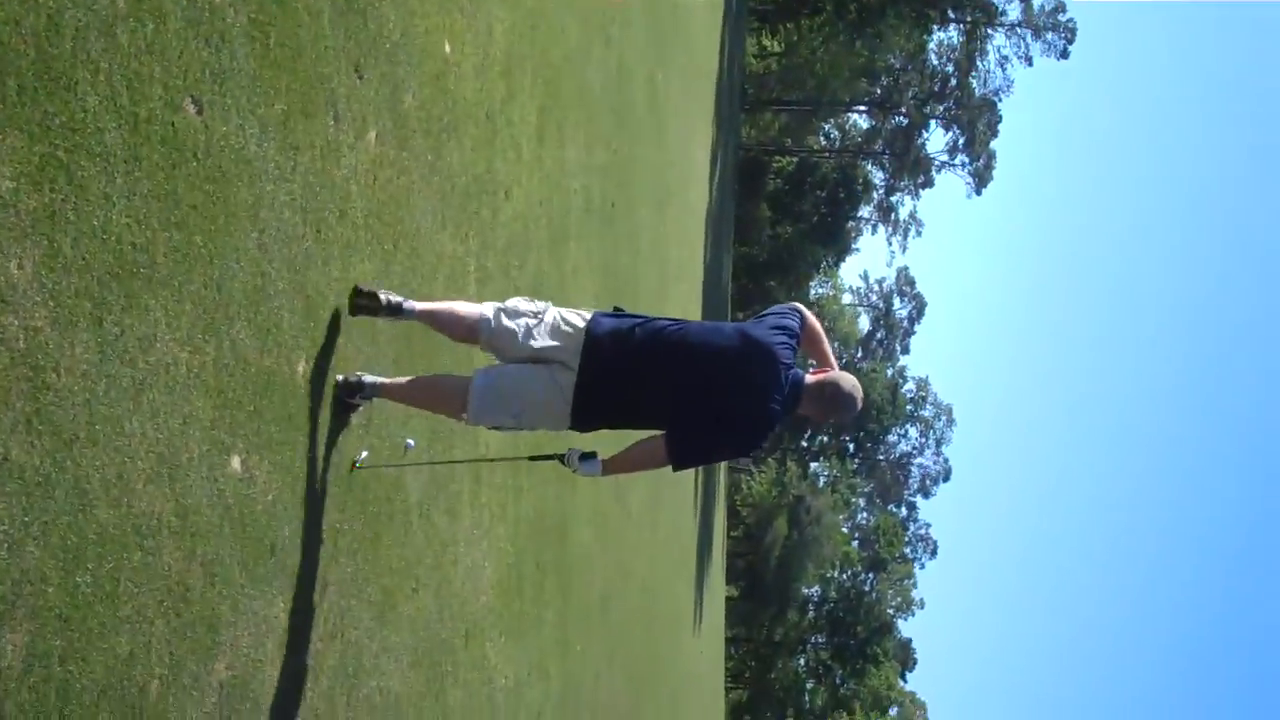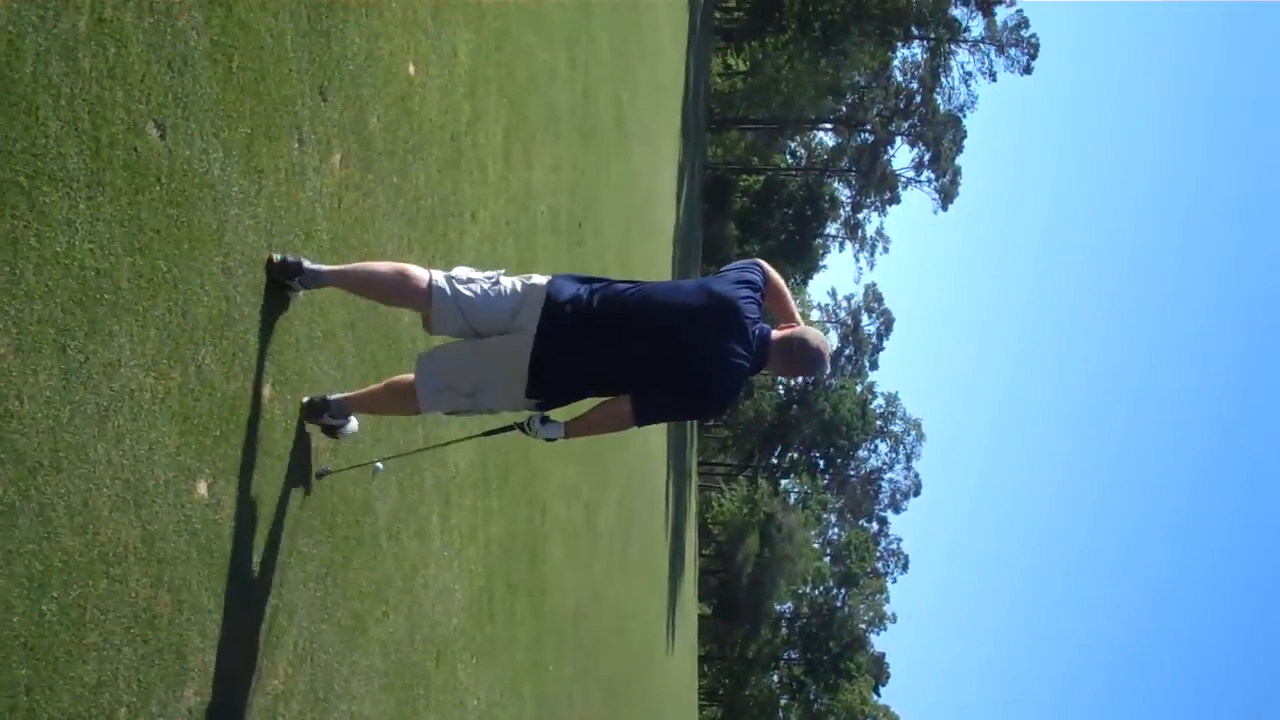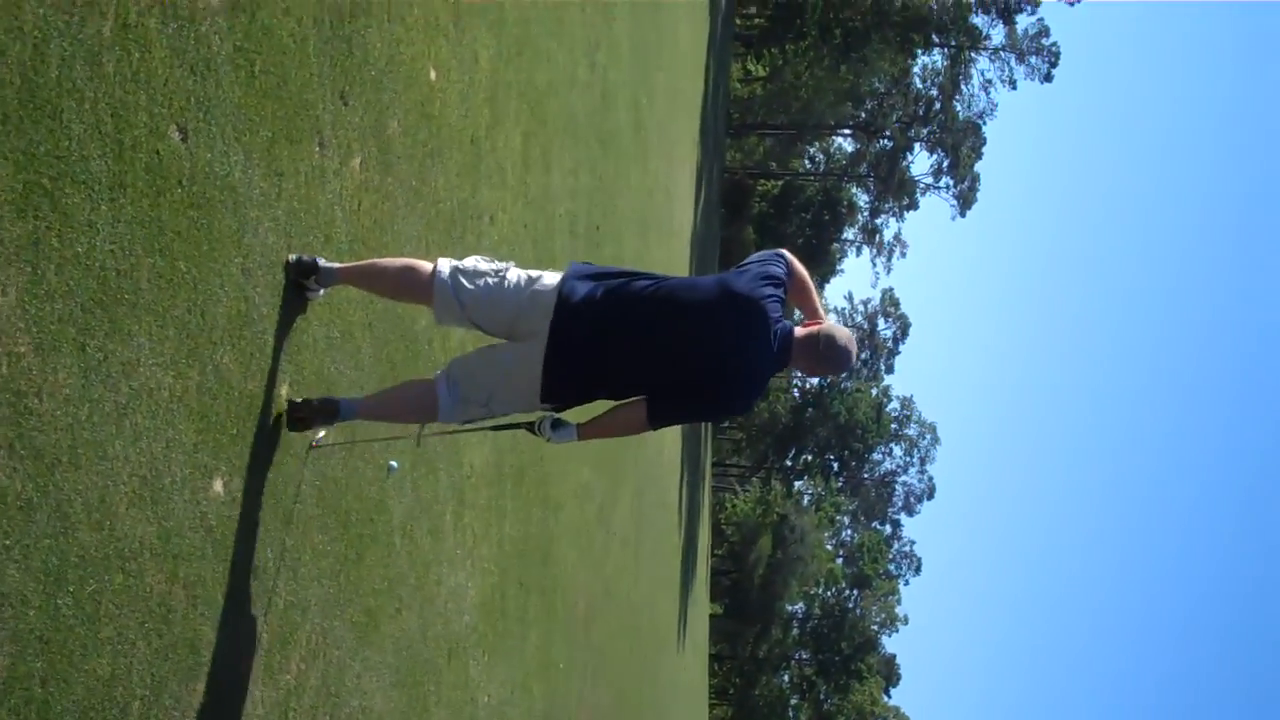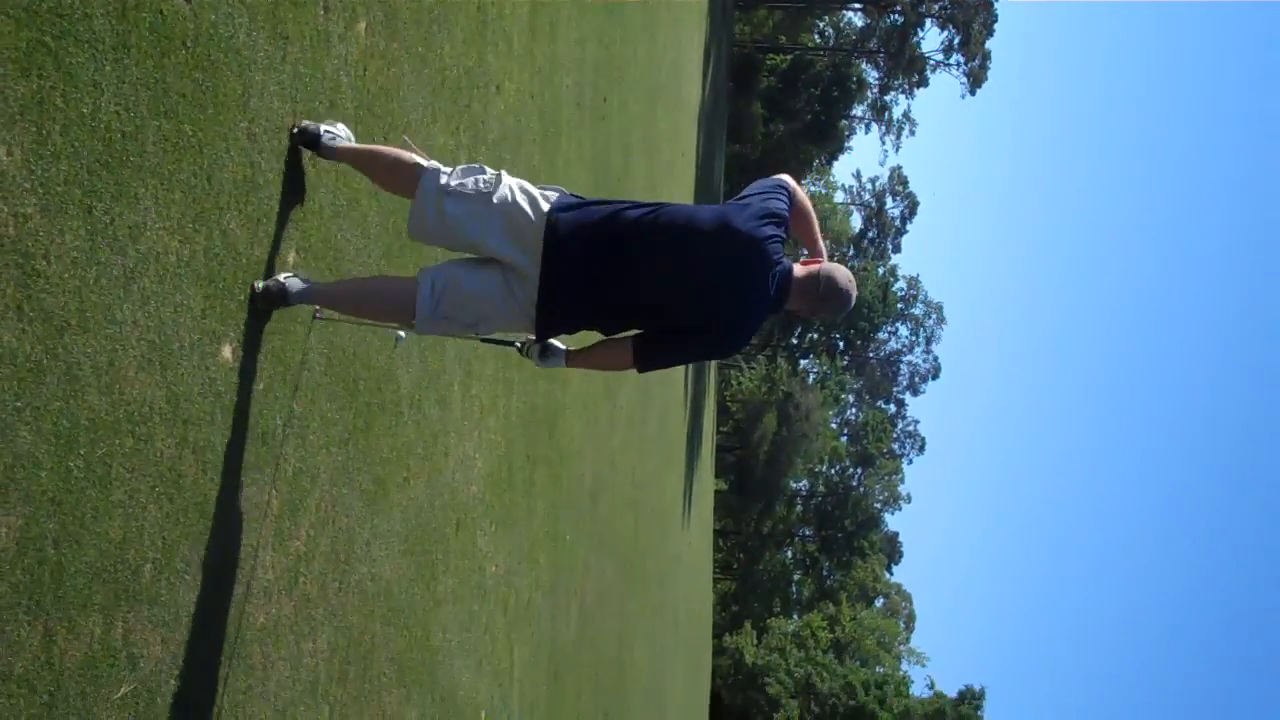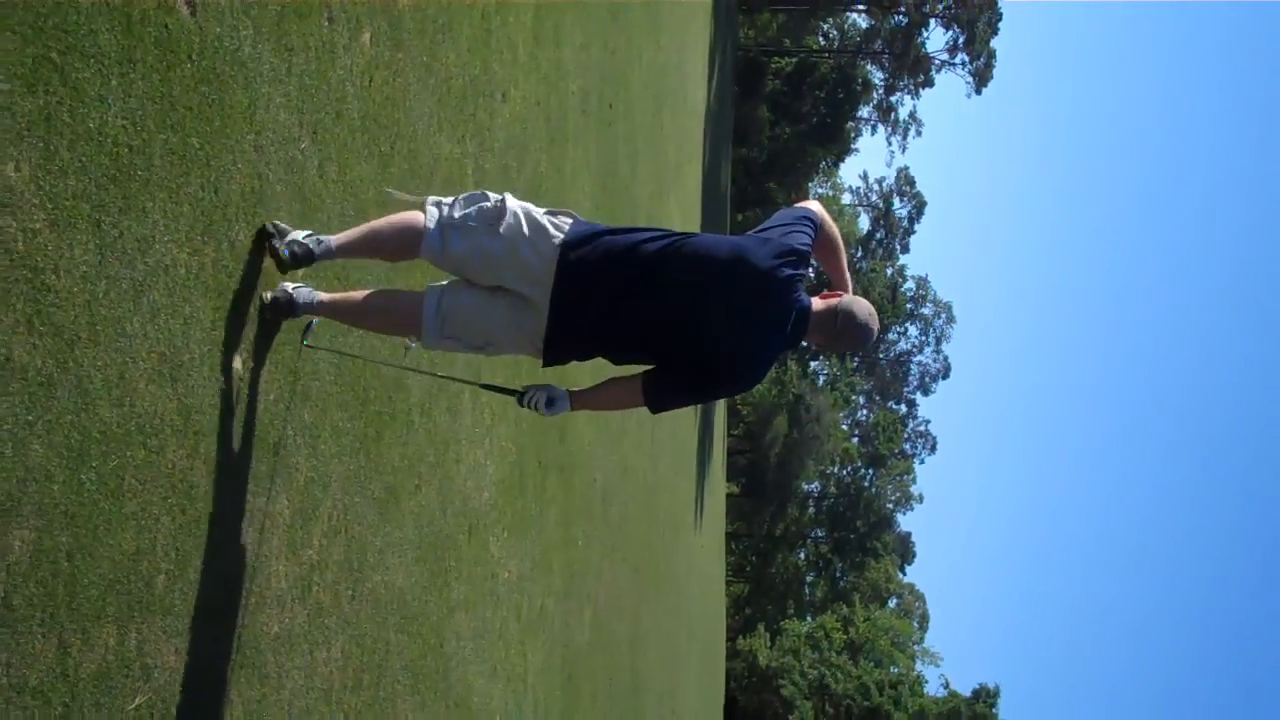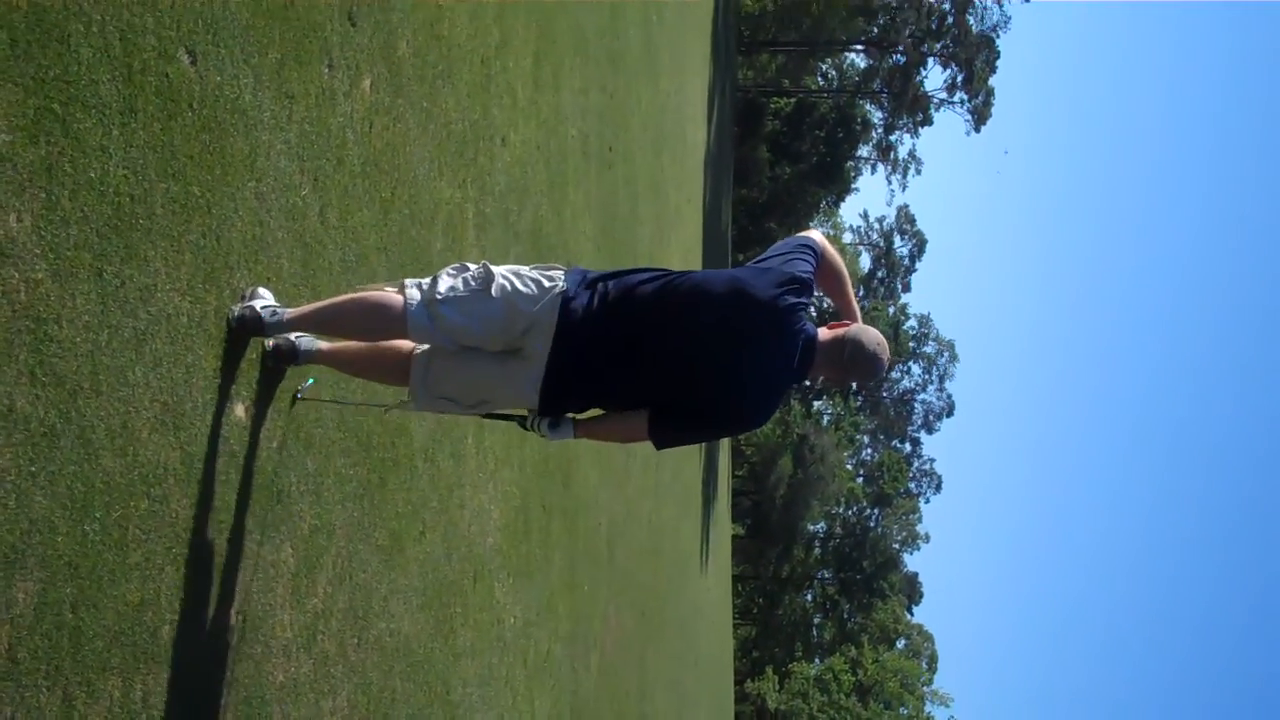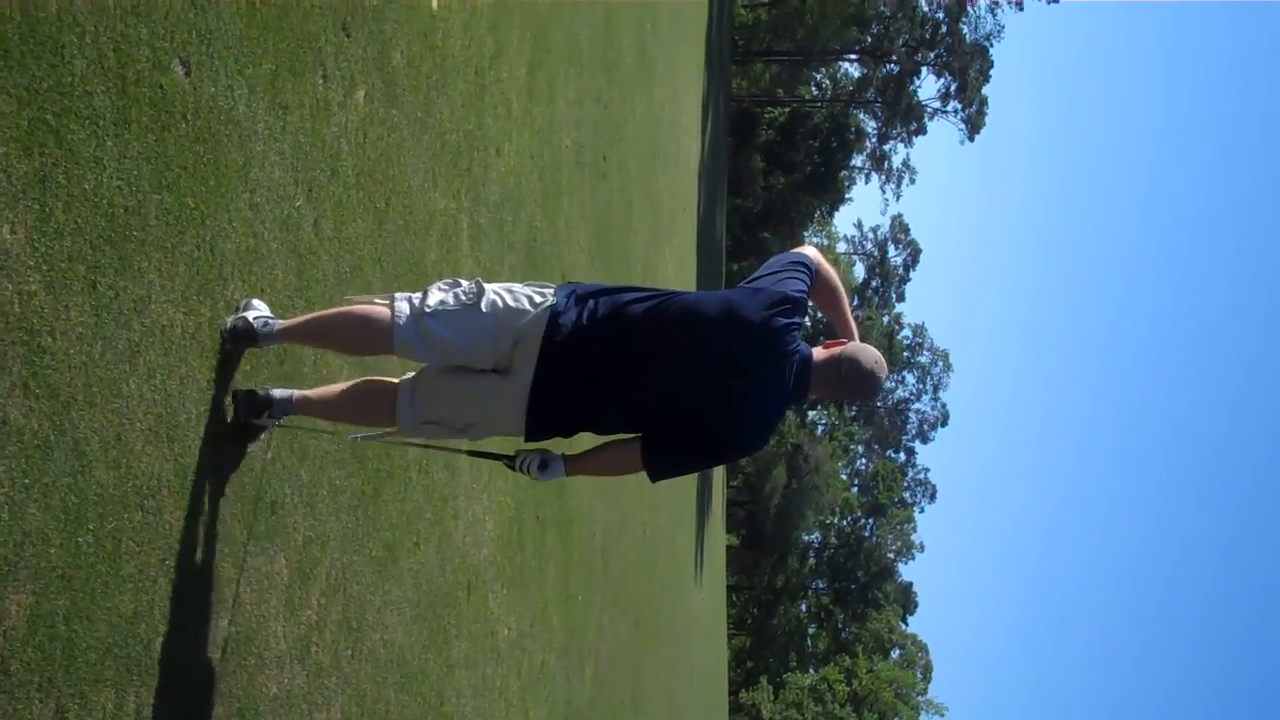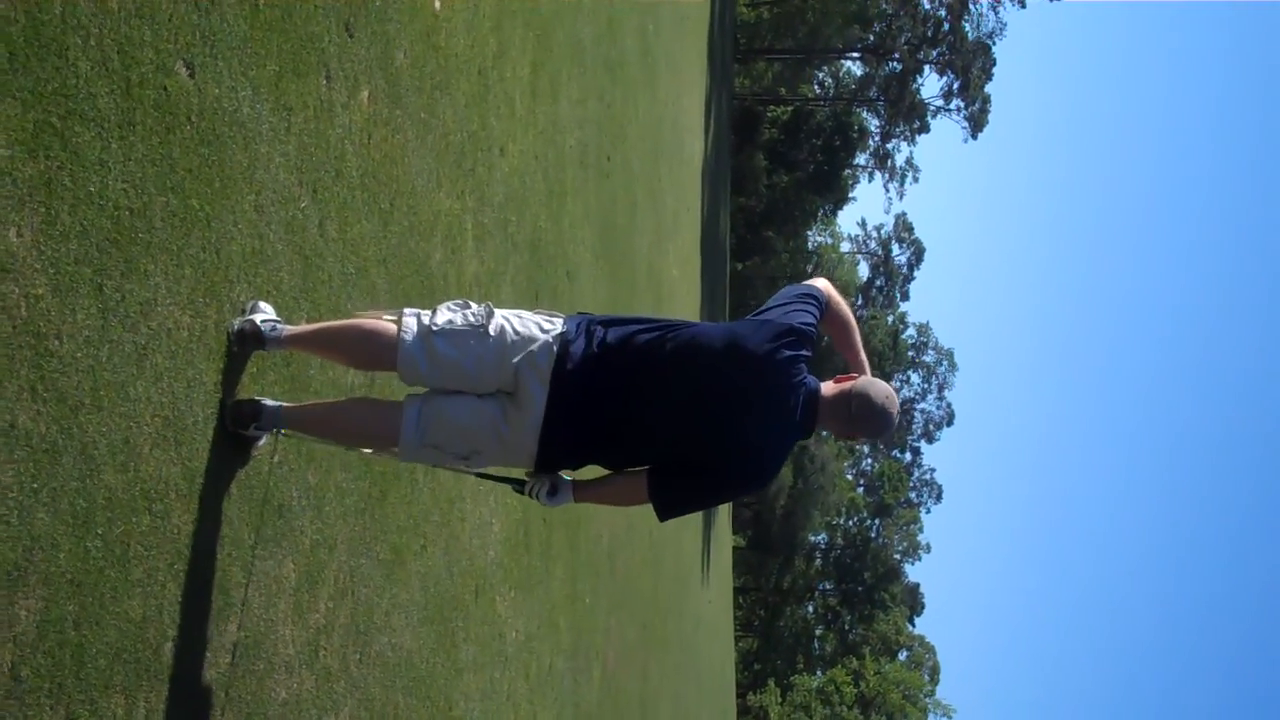
dt=0.4s
person 1, frame 1
left shoulder: (776, 337)
right shoulder: (750, 428)
left elbow: (801, 311)
right elbow: (668, 447)
left wrist: (831, 364)
right wrist: (602, 467)
left hip: (596, 332)
right hip: (586, 397)
left knee: (487, 321)
right knee: (474, 396)
person 1, frame 2
left shoulder: (739, 291)
right shoulder: (718, 388)
left elbow: (766, 268)
right elbow: (631, 408)
left wrist: (796, 321)
right wrist: (561, 430)
left hip: (552, 298)
right hip: (544, 373)
left knee: (428, 289)
right knee: (430, 385)
left ankle: (314, 273)
person 1, frame 3
left shoulder: (763, 283)
right shoulder: (738, 388)
left elbow: (786, 256)
right elbow: (647, 411)
left wrist: (819, 316)
right wrist: (576, 433)
left hip: (564, 294)
right hip: (559, 373)
left knee: (436, 279)
right knee: (448, 395)
left ankle: (328, 271)
right ankle: (345, 408)
person 1, frame 4
left shoulder: (762, 222)
right shoulder: (733, 330)
left elbow: (788, 182)
right elbow: (636, 350)
left wrist: (817, 248)
right wrist: (564, 358)
left hip: (556, 220)
right hip: (548, 300)
left knee: (435, 186)
right knee: (424, 301)
left ankle: (332, 143)
right ankle: (308, 292)
person 1, frame 5
left shoulder: (784, 252)
right shoulder: (744, 366)
left elbow: (813, 208)
right elbow: (649, 388)
left wrist: (842, 285)
right wrist: (571, 402)
left hip: (570, 246)
right hip: (563, 327)
left knee: (446, 222)
right knee: (435, 315)
left ankle: (316, 244)
right ankle: (315, 303)
person 1, frame 6
left shoulder: (786, 283)
right shoulder: (752, 403)
left elbow: (814, 238)
right elbow: (650, 424)
left wrist: (854, 317)
right wrist: (572, 427)
left hip: (565, 297)
right hip: (559, 384)
left knee: (417, 307)
right knee: (423, 370)
left ankle: (282, 318)
right ankle: (309, 351)
person 1, frame 7
left shoulder: (778, 304)
right shoulder: (748, 427)
left elbow: (810, 255)
right elbow: (645, 453)
left wrist: (851, 338)
right wrist: (565, 466)
left hip: (555, 315)
right hip: (546, 404)
left knee: (405, 321)
right knee: (409, 404)
left ankle: (270, 327)
right ankle: (289, 402)
person 1, frame 8
left shoulder: (785, 333)
right shoulder: (757, 462)
left elbow: (822, 287)
right elbow: (653, 486)
left wrist: (863, 372)
right wrist: (573, 492)
left hip: (561, 346)
right hip: (552, 434)
left knee: (409, 341)
right knee: (409, 426)
left ankle: (279, 332)
right ankle: (278, 415)
